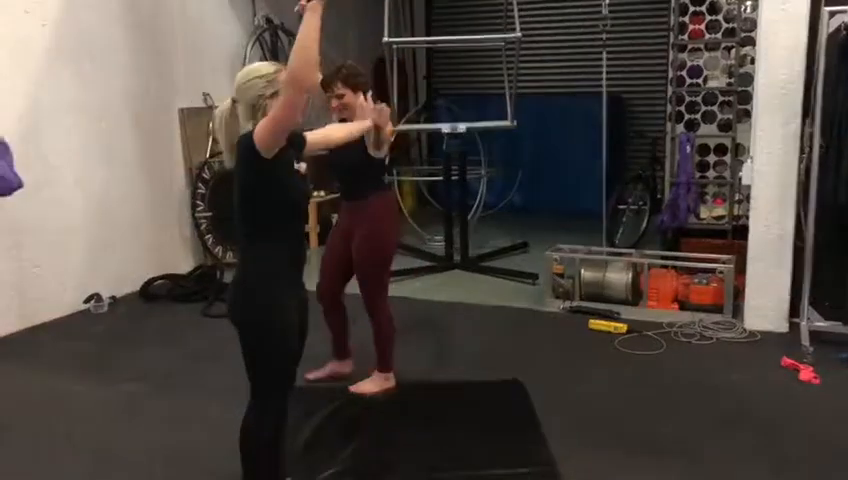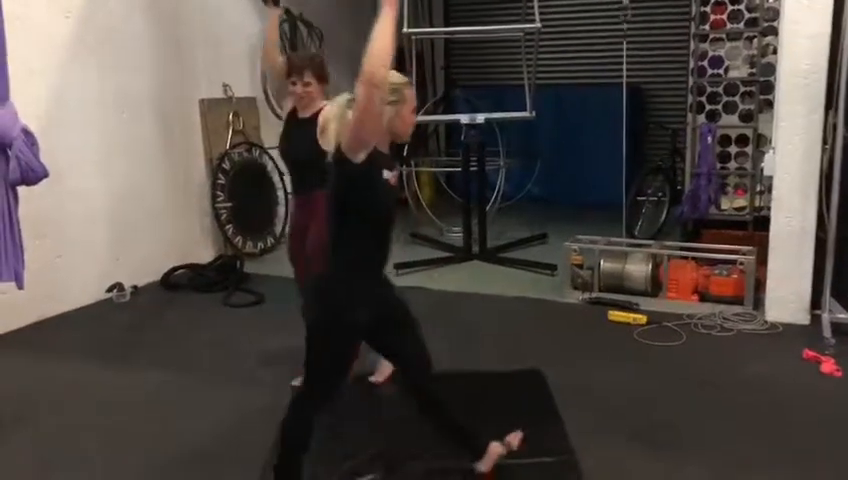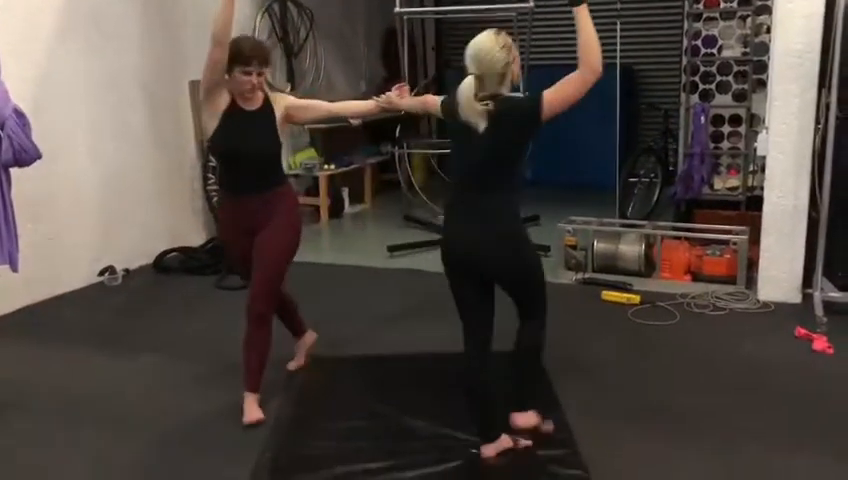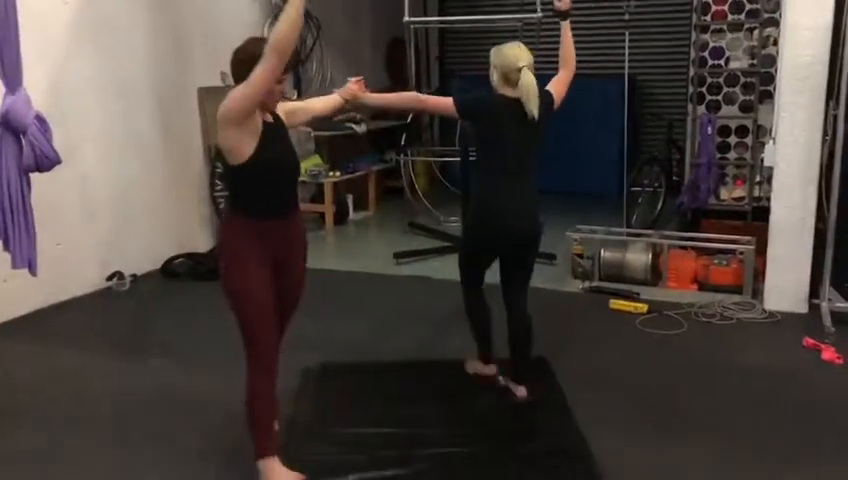
dt=0.7s
person 1, frame 1
left shoulder: (286, 145)
right shoulder: (257, 149)
left elbow: (330, 134)
right elbow: (300, 81)
left wrist: (366, 123)
left hip: (287, 289)
right hip: (261, 295)
left knee: (279, 392)
right knee: (266, 398)
person 1, frame 2
left shoulder: (377, 154)
right shoulder: (353, 158)
right elbow: (371, 83)
left hip: (374, 291)
right hip: (339, 298)
left knee: (421, 375)
right knee: (316, 395)
person 1, frame 3
left shoulder: (459, 107)
right shoulder: (519, 112)
left elbow: (424, 103)
right elbow: (590, 70)
left wrist: (403, 102)
left hip: (456, 237)
right hip: (501, 237)
left knee: (476, 332)
right knee: (534, 315)
left ankle: (491, 434)
right ankle: (525, 408)
person 1, frame 4
left shoulder: (483, 106)
right shoulder: (540, 106)
left elbow: (419, 101)
right elbow: (567, 70)
left wrist: (367, 99)
left hip: (489, 216)
right hip: (528, 218)
left knee: (472, 285)
right knee: (517, 298)
left ankle: (486, 359)
right ankle: (518, 379)
person 2, frame 1
left shoulder: (372, 126)
right shoulder: (339, 120)
left elbow: (381, 138)
left wrist: (381, 128)
left hip: (376, 216)
right hip: (348, 215)
left knee: (374, 298)
right knee: (327, 291)
left ankle: (385, 374)
right ankle: (341, 360)
person 2, frame 2
left shoulder: (329, 115)
right shoulder: (289, 108)
right elbow: (271, 57)
right wrist: (274, 9)
left hip: (327, 209)
right hip: (301, 209)
right knee: (309, 292)
left ankle: (385, 353)
person 2, frame 3
left shoulder: (279, 105)
right shoulder: (214, 101)
left elbow: (334, 108)
right elbow: (218, 44)
left wrist: (381, 104)
left hip: (277, 210)
right hip: (233, 213)
left knee: (259, 302)
right knee: (264, 291)
left ankle: (250, 395)
right ankle: (304, 334)
person 2, frame 4
left shoulder: (278, 114)
right shoulder: (234, 116)
left elbow: (315, 106)
right elbow: (275, 54)
left wrist: (343, 95)
left hip: (289, 237)
right hip: (245, 242)
left knee: (272, 340)
right knee: (262, 350)
left ankle: (262, 405)
